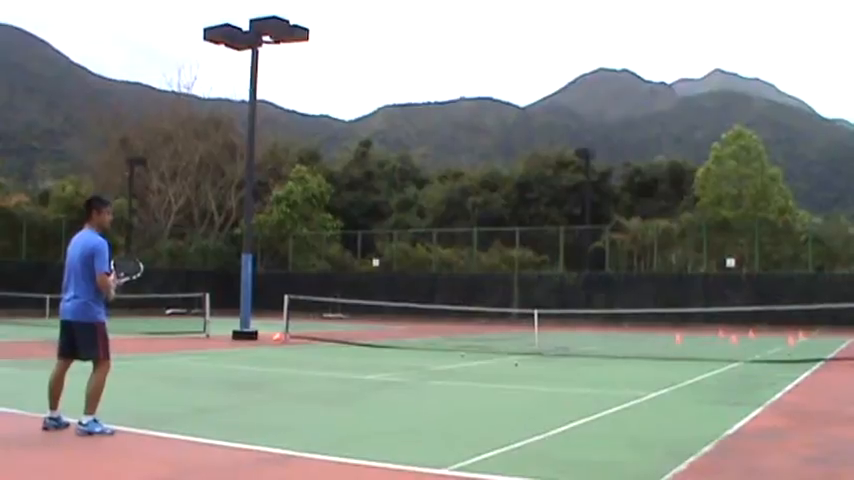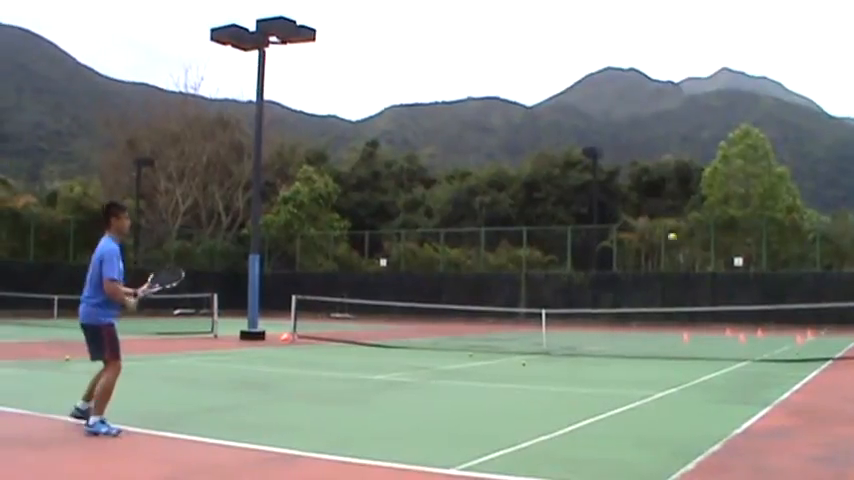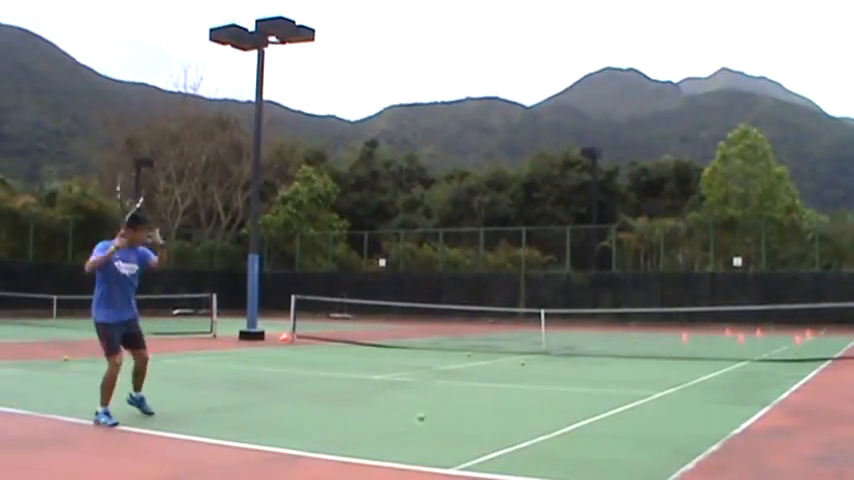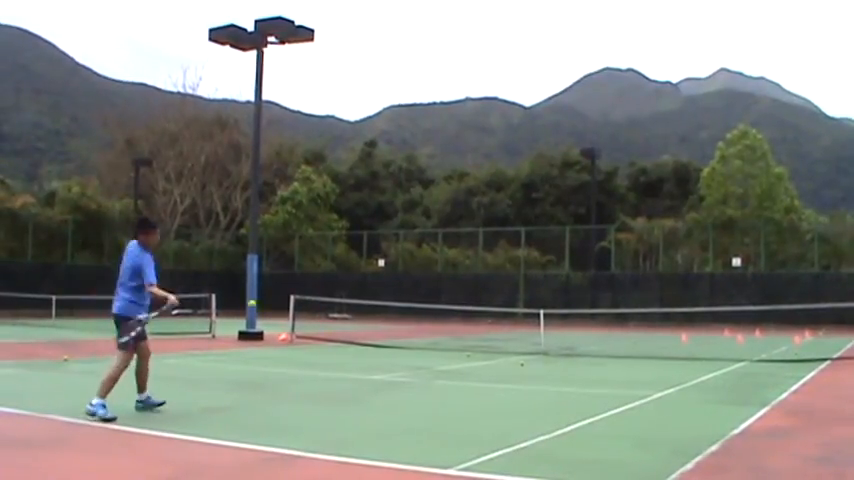
dt=0.5s
person 1, frame 1
left shoulder: (75, 240)
right shoulder: (98, 243)
right elbow: (101, 281)
left wrist: (108, 281)
right wrist: (110, 293)
left hip: (68, 310)
right hip: (89, 313)
left knee: (62, 364)
right knee: (102, 365)
left ankle: (52, 416)
right ankle: (88, 421)
person 1, frame 2
left shoulder: (107, 246)
right shoulder: (110, 249)
right elbow: (109, 288)
left wrist: (133, 292)
right wrist: (128, 303)
left hip: (93, 314)
right hip: (99, 316)
left knee: (109, 366)
right knee: (114, 367)
left ankle: (83, 406)
right ankle: (95, 421)
person 1, frame 3
left shoulder: (141, 252)
right shoulder: (104, 247)
left elbow: (159, 264)
right elbow: (89, 267)
left wrist: (161, 246)
right wrist: (113, 250)
left hip: (129, 316)
right hip: (106, 317)
left knee: (143, 358)
right knee: (116, 362)
left ankle: (136, 395)
right ankle: (103, 410)
person 1, frame 4
left shoulder: (133, 245)
right shoulder: (145, 260)
right elbow: (151, 288)
right wrist: (168, 296)
left hip: (133, 313)
right hip: (129, 313)
left knee: (145, 352)
right knee: (124, 358)
left ankle: (143, 398)
right ankle: (97, 403)
